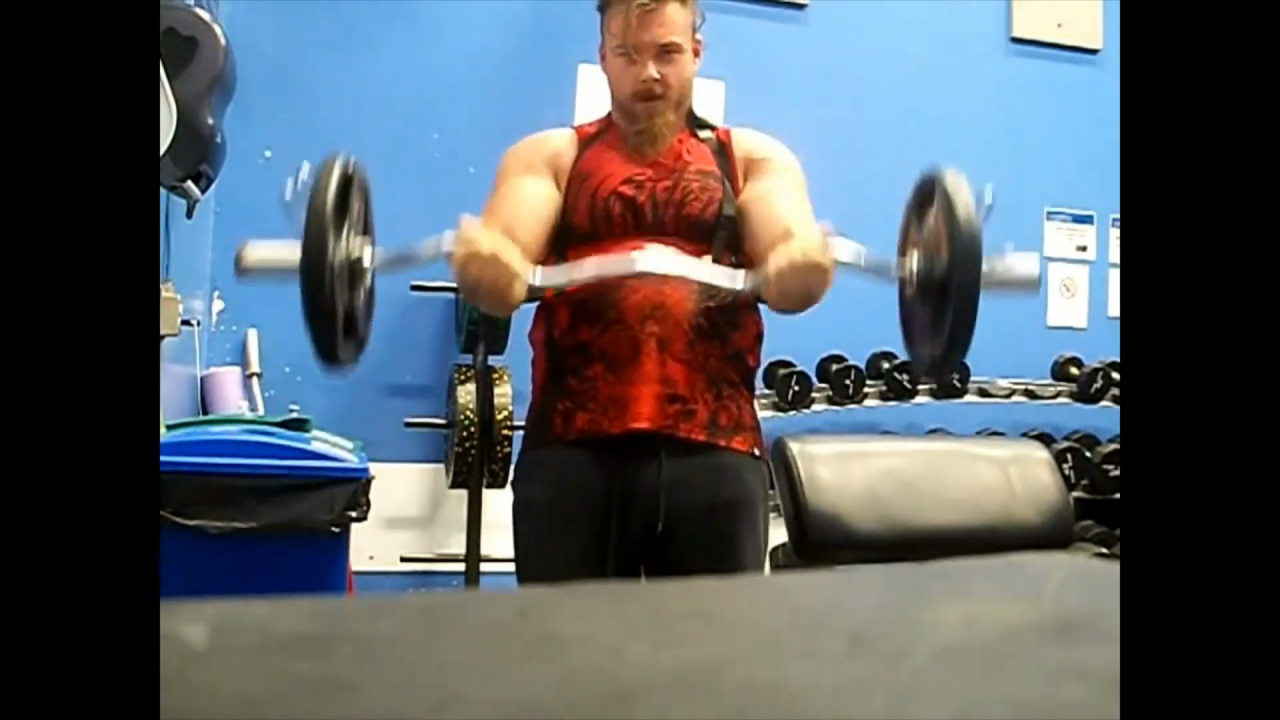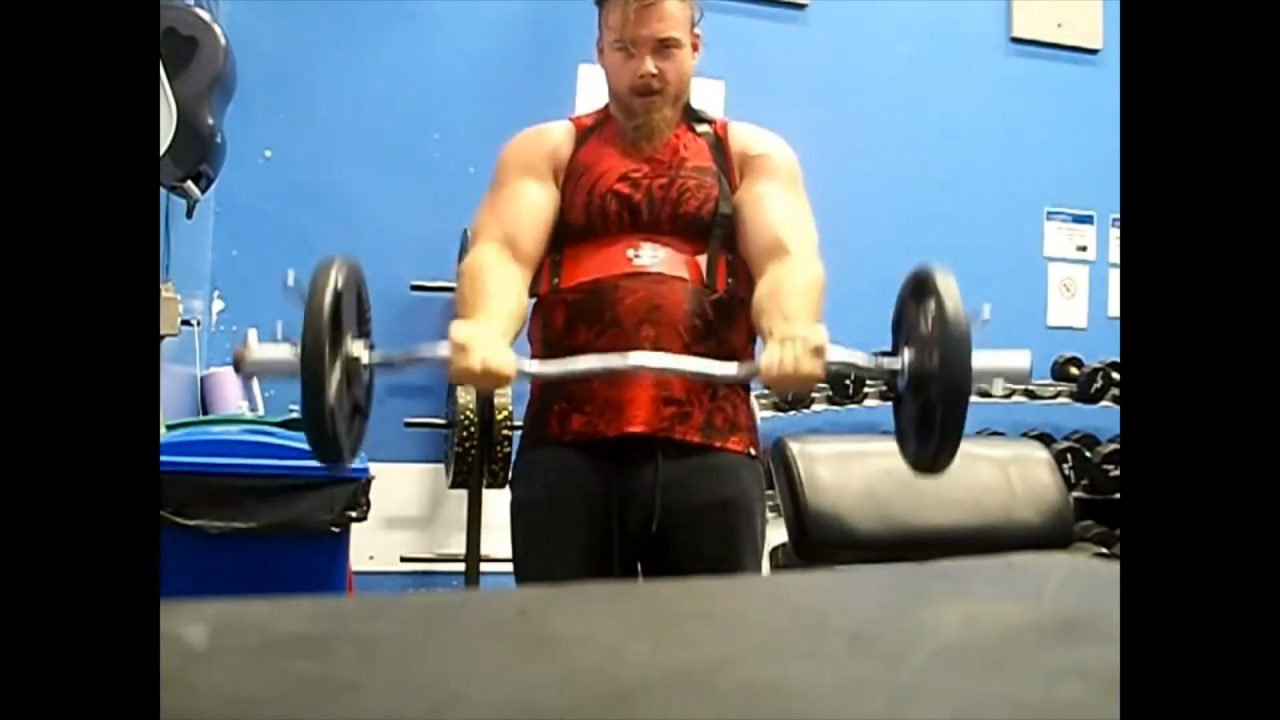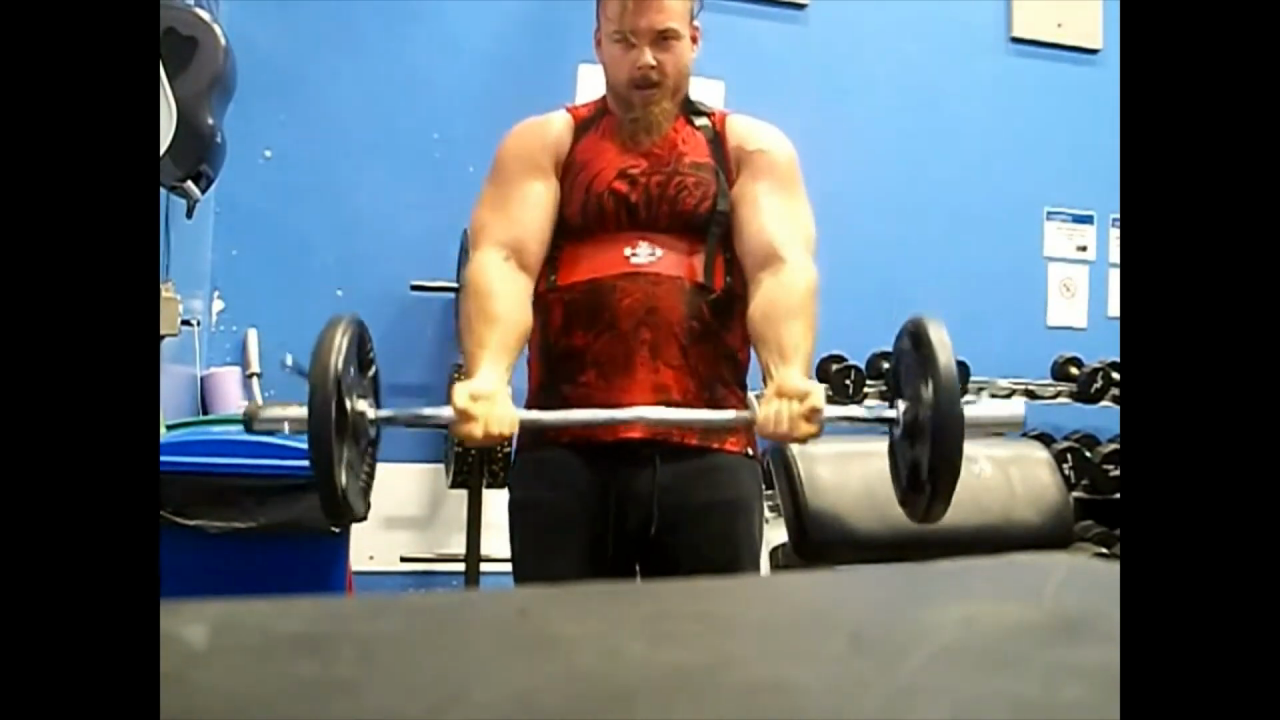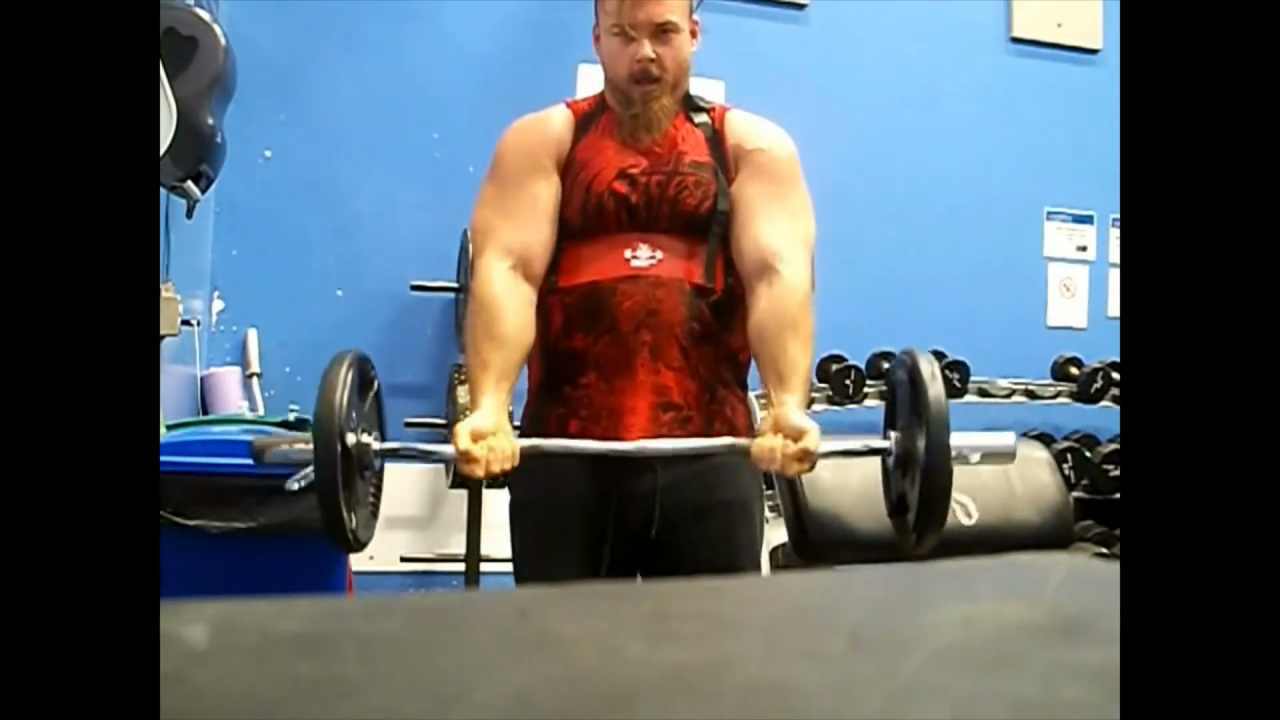
dt=0.2s
person 1, frame 1
left shoulder: (753, 157)
right shoulder: (550, 156)
left elbow: (790, 259)
right elbow: (507, 257)
left wrist: (803, 263)
right wrist: (483, 263)
left hip: (713, 448)
right hip: (572, 446)
person 1, frame 2
left shoulder: (751, 153)
right shoulder: (546, 151)
left elbow: (786, 257)
right elbow: (501, 254)
left wrist: (794, 335)
right wrist: (484, 330)
left hip: (709, 447)
right hip: (569, 446)
person 1, frame 3
left shoulder: (750, 146)
right shoulder: (543, 142)
left elbow: (780, 264)
right elbow: (503, 260)
left wrist: (788, 378)
right wrist: (487, 375)
left hip: (707, 447)
right hip: (567, 447)
person 1, frame 4
left shoulder: (751, 143)
right shoulder: (542, 139)
left elbow: (777, 274)
right elbow: (507, 269)
left wrist: (787, 405)
right wrist: (489, 405)
left hip: (706, 447)
right hip: (567, 446)
